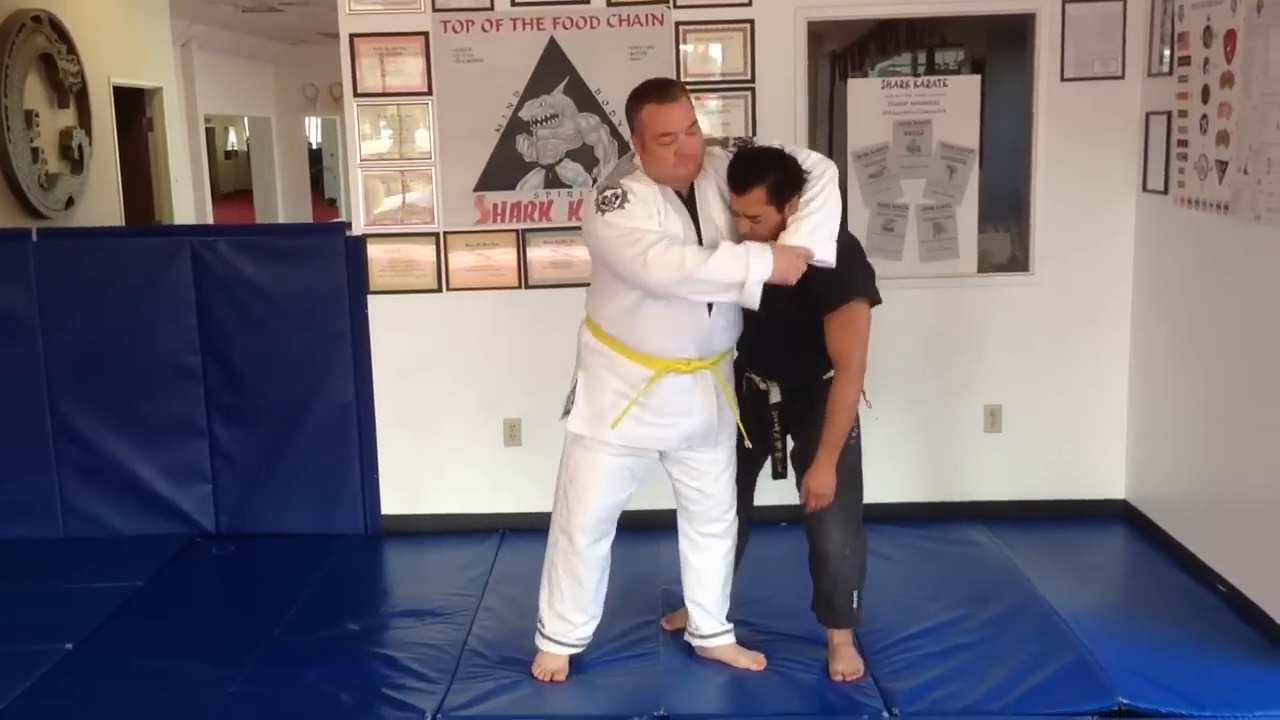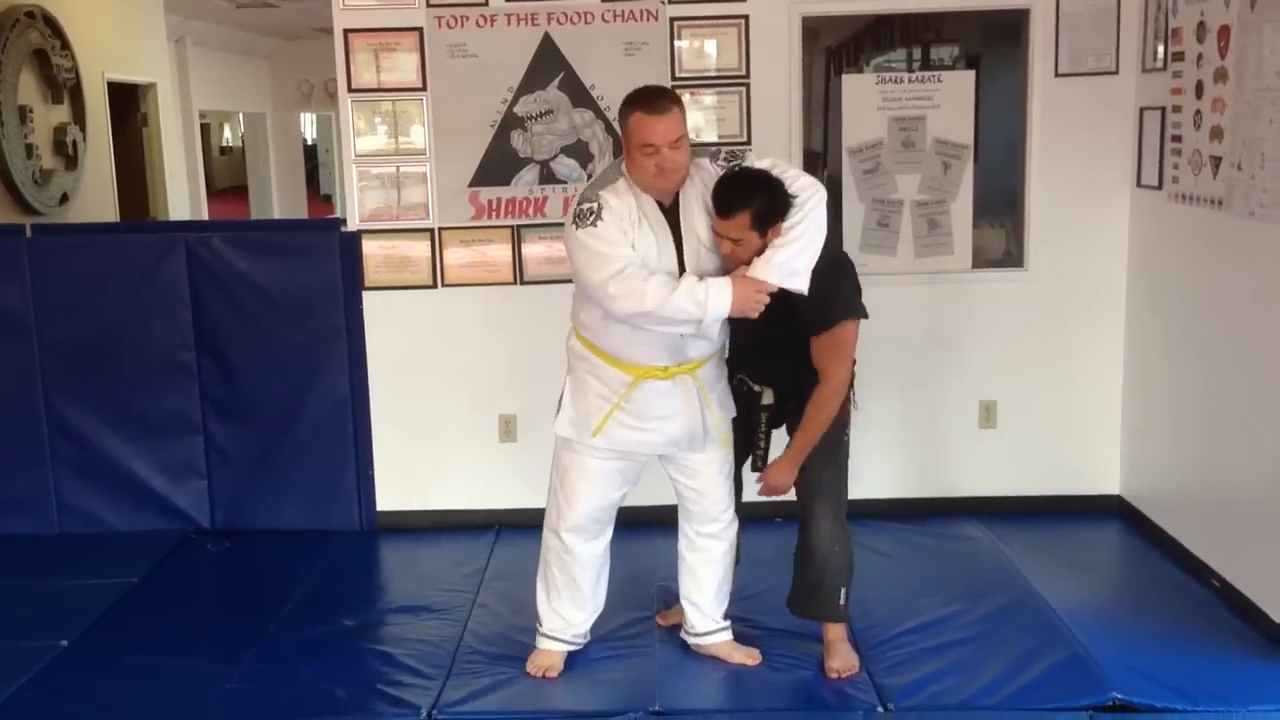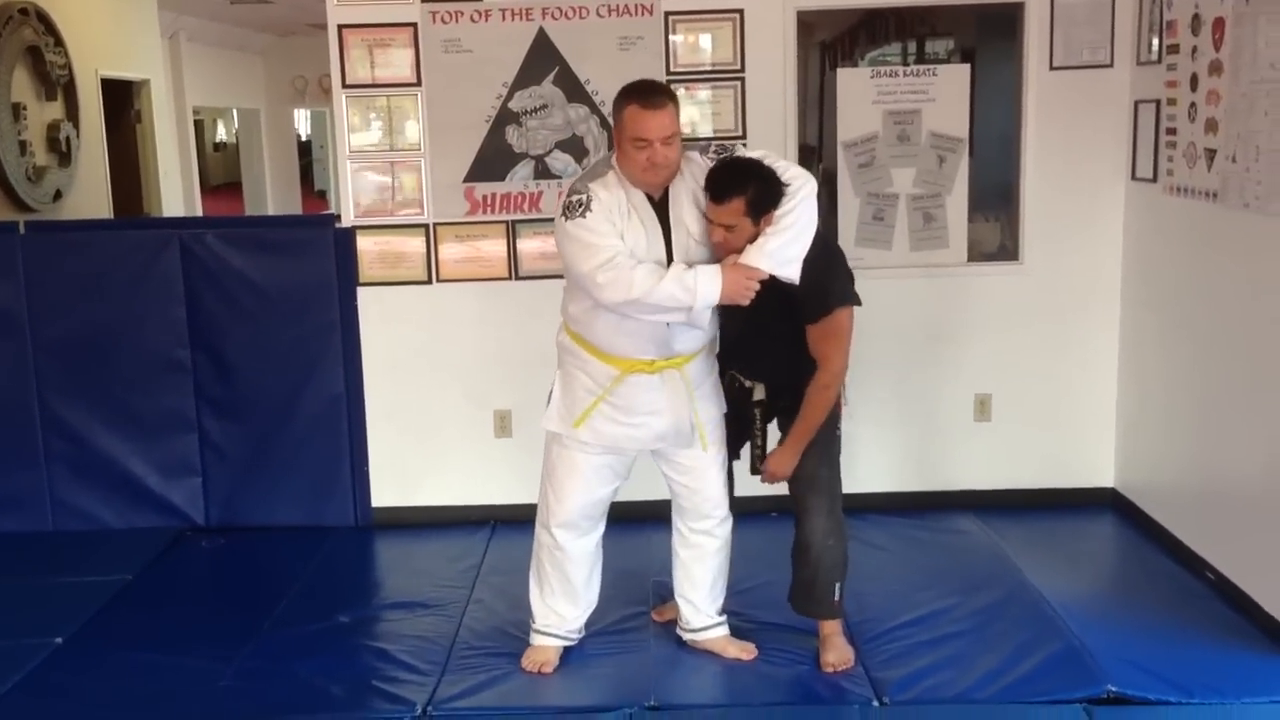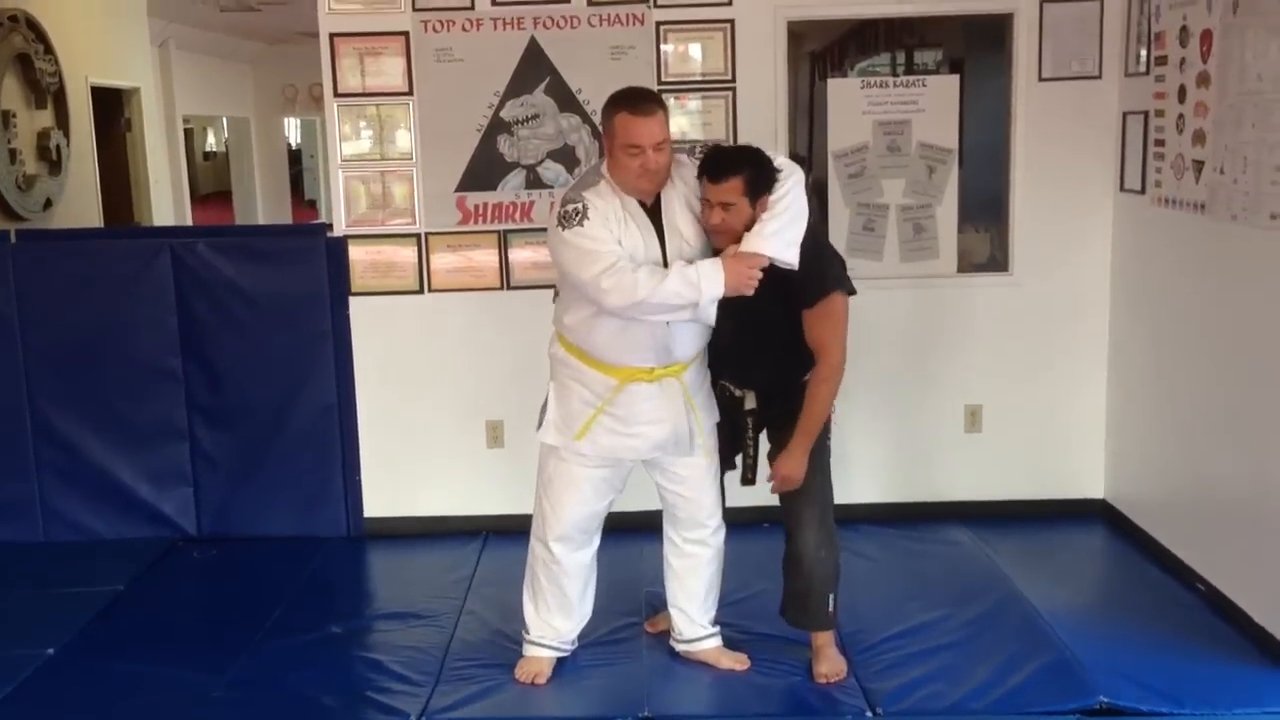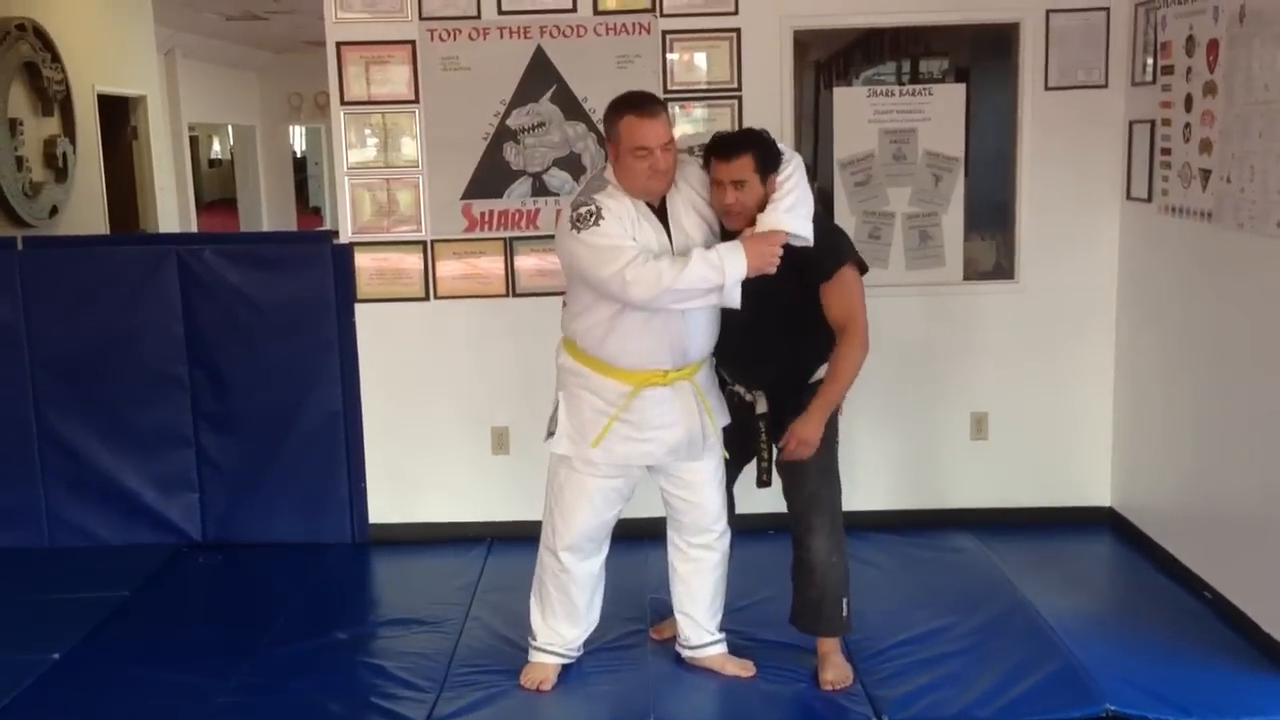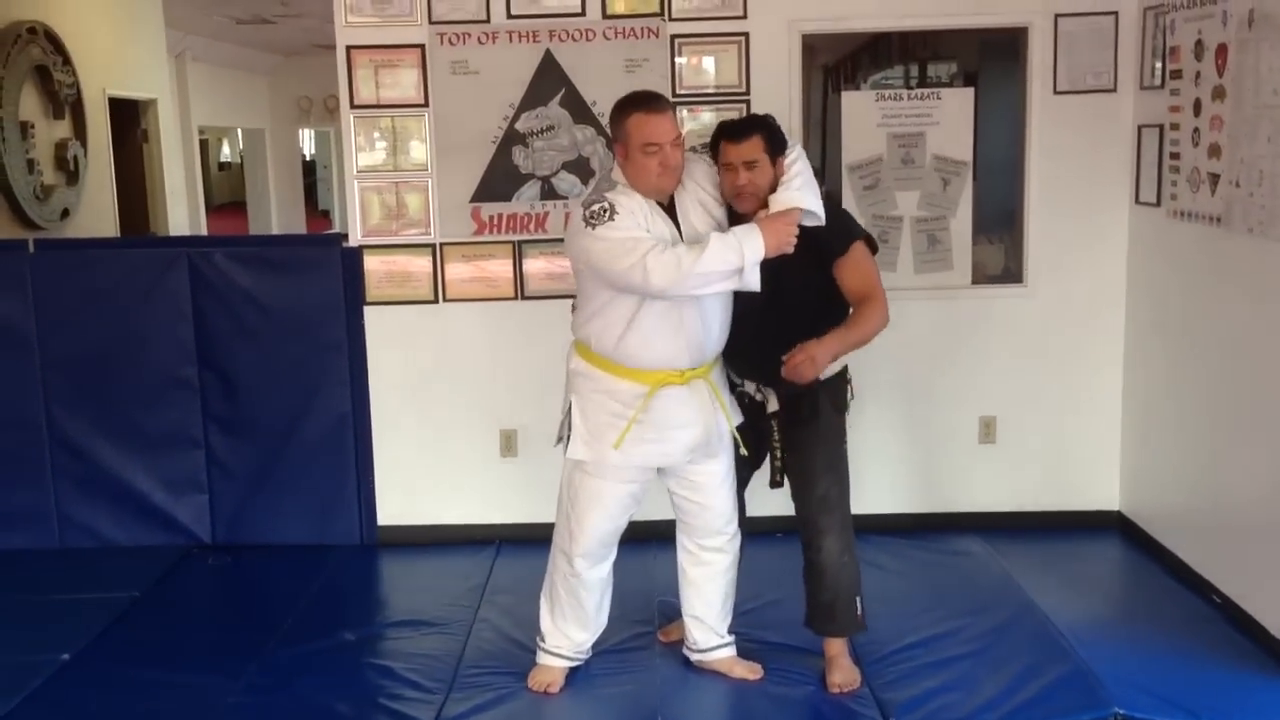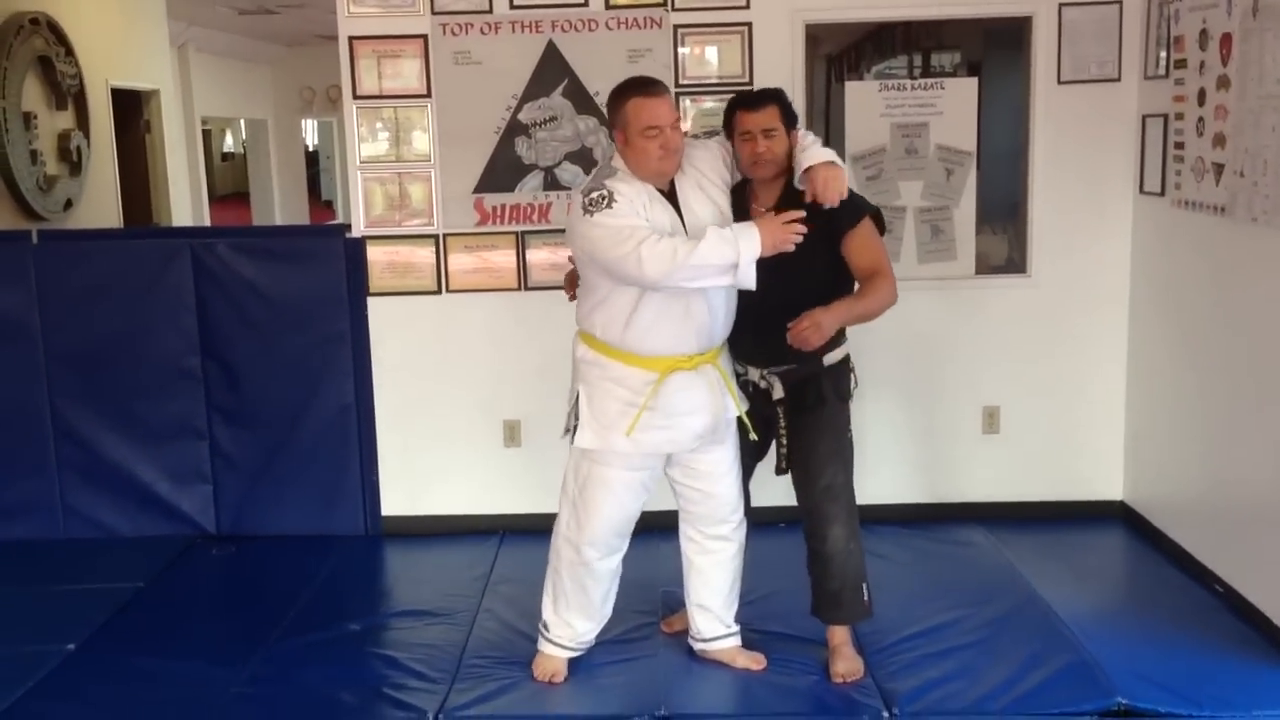
dt=0.2s
person 1, frame 1
left shoulder: (726, 168)
right shoulder: (617, 200)
left elbow: (815, 170)
right elbow: (667, 267)
left wrist: (802, 243)
right wrist: (761, 264)
left hip: (703, 384)
right hip: (622, 383)
left knee: (712, 515)
right knee: (585, 517)
left ankle: (711, 632)
right ankle: (559, 637)
person 1, frame 2
left shoulder: (719, 176)
right shoulder: (598, 208)
left elbow: (806, 194)
right elbow: (629, 294)
left wrist: (768, 275)
right wrist: (723, 296)
left hip: (696, 386)
right hip: (611, 387)
left knee: (712, 514)
right knee: (578, 519)
left ankle: (707, 629)
right ankle: (557, 634)
person 1, frame 3
left shoulder: (709, 171)
right shoulder: (588, 200)
left elbow: (797, 186)
right elbow: (617, 284)
left wrist: (759, 264)
right wrist: (711, 284)
left hip: (687, 380)
right hip: (601, 382)
left knee: (706, 510)
right knee: (569, 514)
left ankle: (703, 624)
right ankle: (553, 630)
person 1, frame 4
left shoulder: (697, 175)
right shoulder: (582, 210)
left elbow: (784, 179)
right elbow: (621, 289)
left wrist: (758, 250)
right wrist: (715, 279)
left hip: (681, 388)
right hip: (595, 392)
left knee: (699, 521)
right knee: (565, 526)
left ankle: (696, 635)
right ankle: (546, 641)
person 1, frame 5
left shoulder: (698, 176)
right shoulder: (591, 215)
left elbow: (782, 166)
right elbow: (643, 281)
left wrist: (775, 227)
right wrist: (737, 261)
left hip: (688, 392)
right hip: (606, 398)
left knee: (704, 526)
right knee: (575, 533)
left ankle: (702, 642)
right ankle: (552, 647)
person 1, frame 6
left shoulder: (704, 175)
right shoulder: (601, 216)
left elbow: (781, 156)
right elbow: (663, 270)
left wrist: (788, 208)
right wrist: (754, 243)
left hip: (699, 393)
right hip: (617, 400)
left knee: (713, 529)
right knee: (587, 538)
left ankle: (710, 644)
right ankle: (560, 650)
person 1, frame 7
left shoulder: (706, 161)
right shoulder: (601, 202)
right elbow: (656, 259)
left wrist: (819, 162)
right wrist: (751, 241)
left hip: (703, 382)
right hip: (624, 388)
left knee: (718, 517)
right knee: (595, 526)
left ankle: (715, 634)
right ankle: (561, 639)
person 2, frame 1
left shoulder: (837, 262)
right shoulder: (736, 238)
left elbow: (851, 369)
left wrist: (825, 463)
left hip: (818, 391)
right hip: (752, 380)
left knee: (831, 513)
left ankle: (840, 635)
person 2, frame 2
left shoulder: (825, 276)
right shoulder: (723, 251)
left elbow: (833, 380)
left wrist: (791, 460)
left hip: (811, 390)
right hip: (745, 380)
left knee: (821, 505)
left ankle: (834, 630)
person 2, frame 3
left shoulder: (817, 265)
right shoulder: (711, 244)
left elbow: (830, 369)
left wrist: (792, 448)
left hip: (805, 386)
right hip: (734, 377)
left knee: (816, 503)
left ankle: (830, 626)
person 2, frame 4
left shoulder: (809, 256)
right shoulder: (700, 238)
left elbow: (829, 361)
left wrist: (799, 448)
left hip: (794, 395)
right hip: (722, 388)
left knee: (807, 514)
left ankle: (822, 636)
person 2, frame 5
left shoulder: (817, 242)
left elbow: (853, 335)
left wrist: (817, 415)
left hip: (800, 396)
right hip: (730, 392)
left knee: (815, 520)
left ankle: (828, 642)
person 2, frame 6
left shoulder: (824, 225)
left elbow: (874, 307)
left wrist: (829, 345)
left hip: (811, 394)
right hip: (738, 392)
left knee: (824, 521)
left ankle: (837, 645)
person 2, frame 7
left shoulder: (834, 207)
left elbow: (882, 285)
left wrist: (834, 315)
left hip: (813, 382)
right hip: (740, 379)
left knee: (828, 507)
left ankle: (839, 635)
